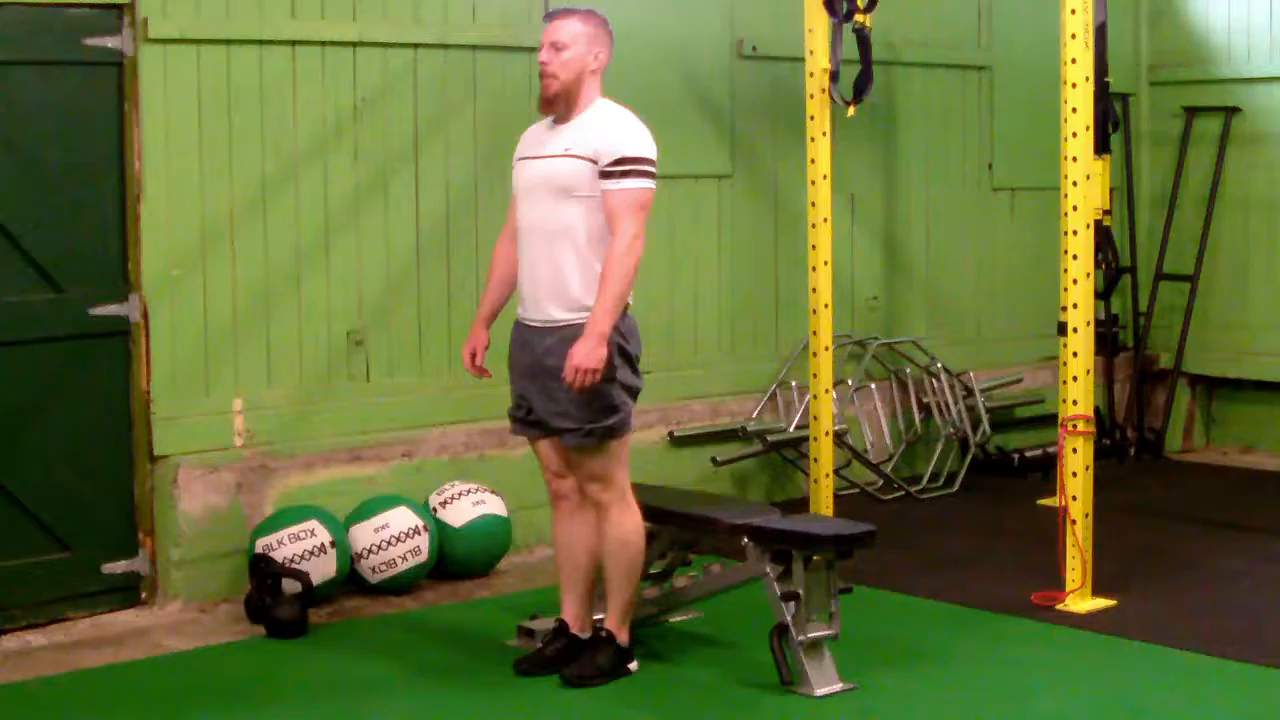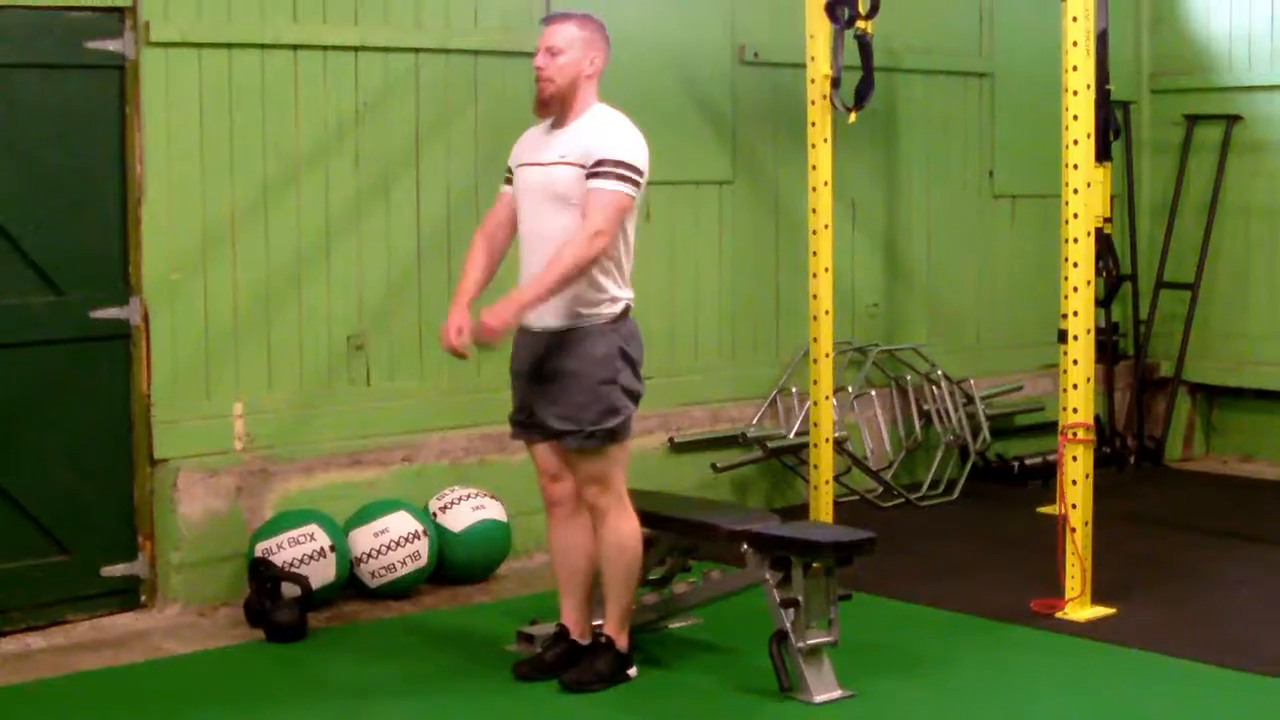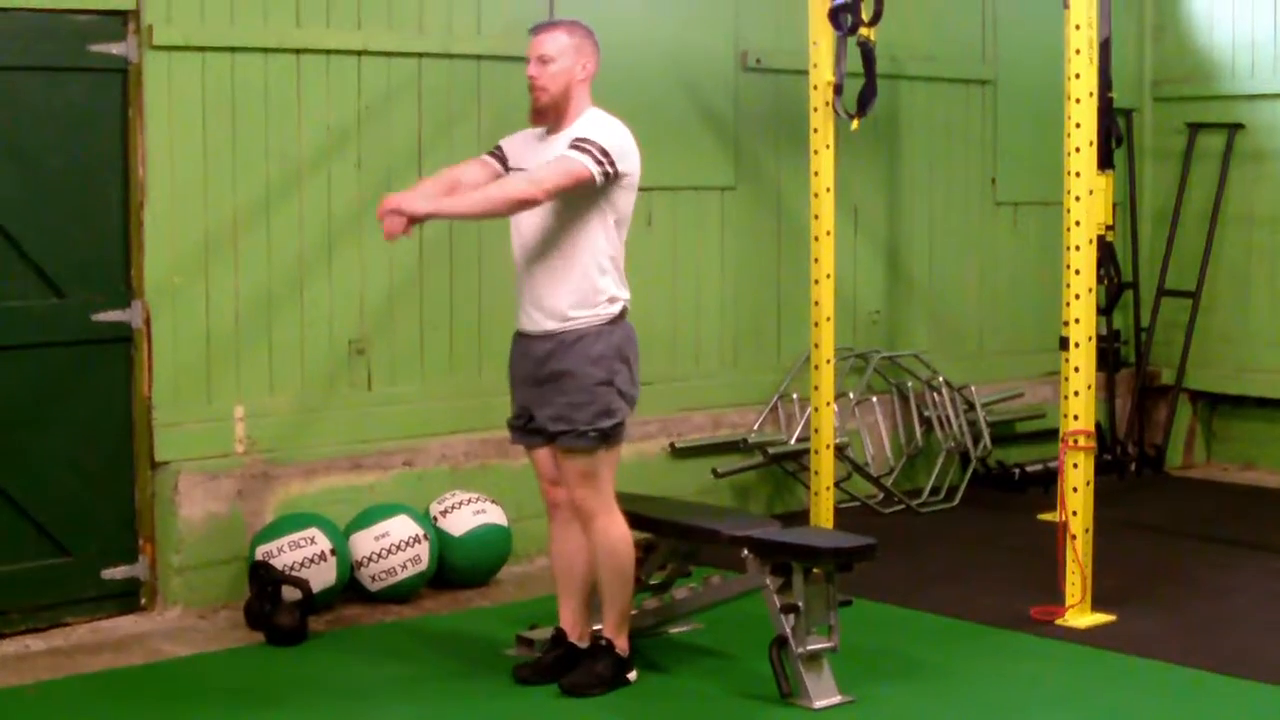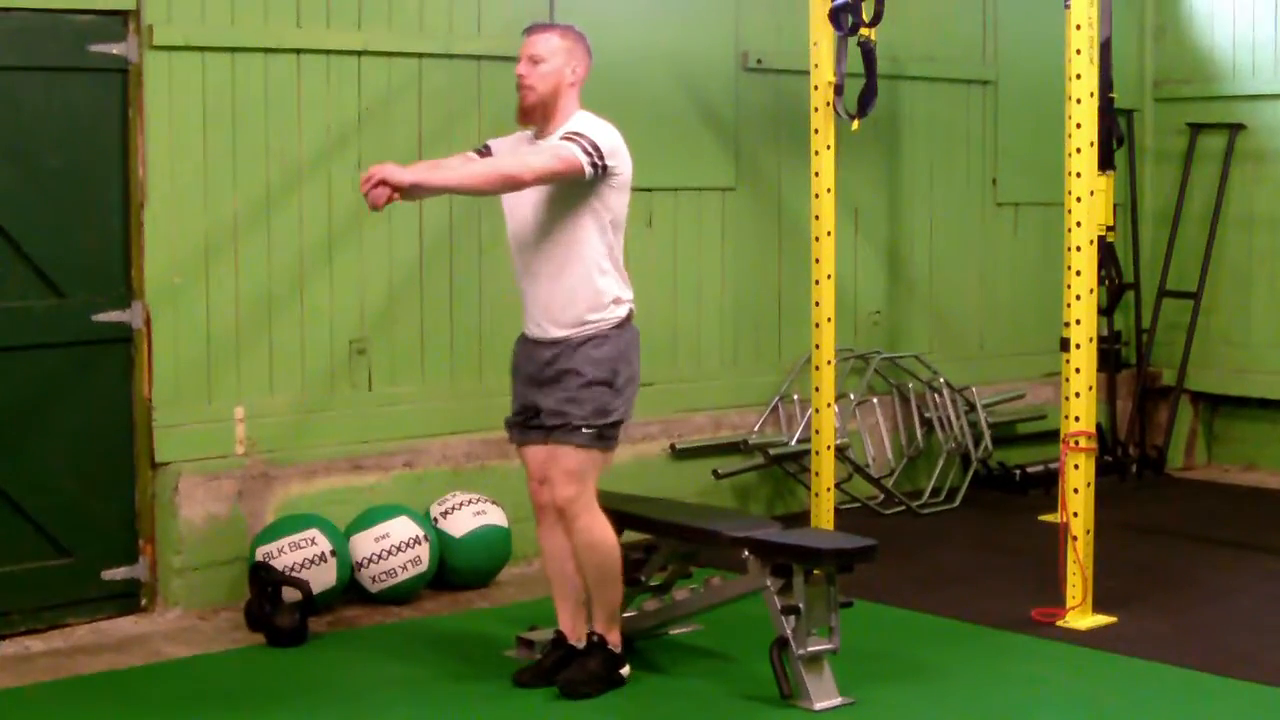
dt=0.4s
person 1, frame 1
left shoulder: (619, 132)
right shoulder: (531, 139)
left elbow: (626, 241)
left wrist: (596, 333)
right wrist: (482, 321)
left hip: (586, 338)
right hip: (533, 335)
left knee: (606, 491)
right knee: (563, 489)
left ankle: (617, 640)
right ankle: (574, 628)
person 1, frame 2
left shoulder: (613, 137)
right shoulder: (530, 143)
left elbow: (594, 238)
right elbow: (495, 229)
left wrist: (511, 303)
right wrist: (461, 304)
left hip: (591, 340)
right hip: (536, 339)
left knee: (603, 497)
right knee: (558, 494)
left ankle: (616, 646)
right ankle: (572, 635)
person 1, frame 3
left shoulder: (606, 137)
right shoulder: (524, 143)
left elbow: (531, 193)
right elbow: (464, 177)
left wrist: (426, 207)
right wrist: (411, 196)
left hip: (589, 342)
right hip: (533, 341)
left knee: (591, 502)
right knee: (557, 499)
left ankle: (616, 650)
right ankle: (571, 639)
person 1, frame 4
left shoulder: (594, 138)
right shoulder: (515, 143)
left elbow: (520, 175)
right elbow: (453, 166)
left wrist: (413, 178)
right wrist: (400, 179)
left hip: (595, 345)
right hip: (539, 345)
left knee: (572, 497)
right knee: (545, 498)
left ankle: (609, 648)
right ankle: (571, 641)
